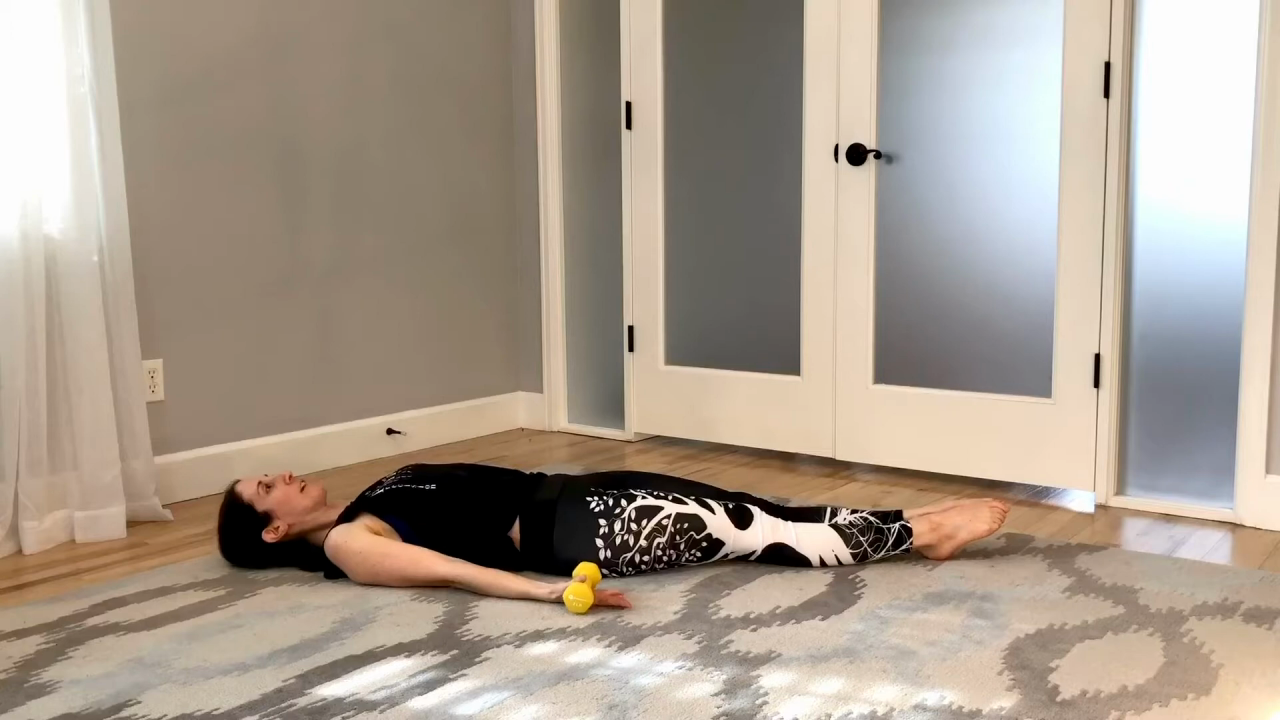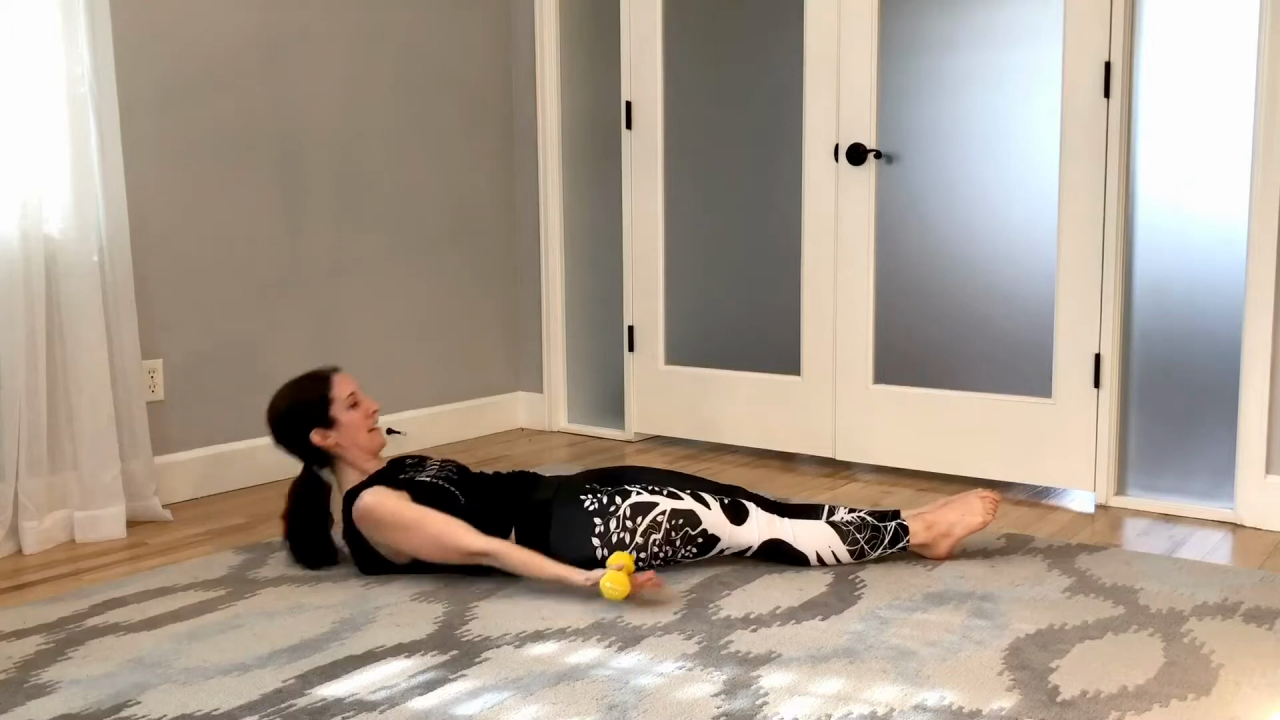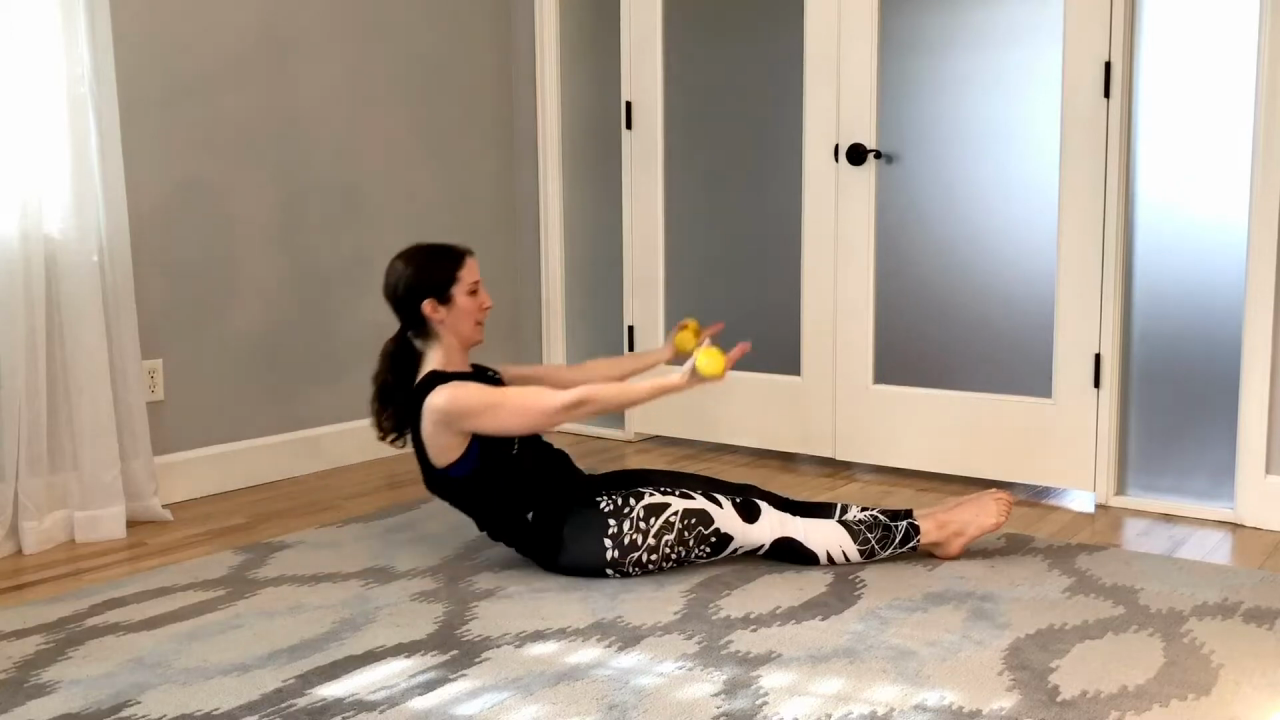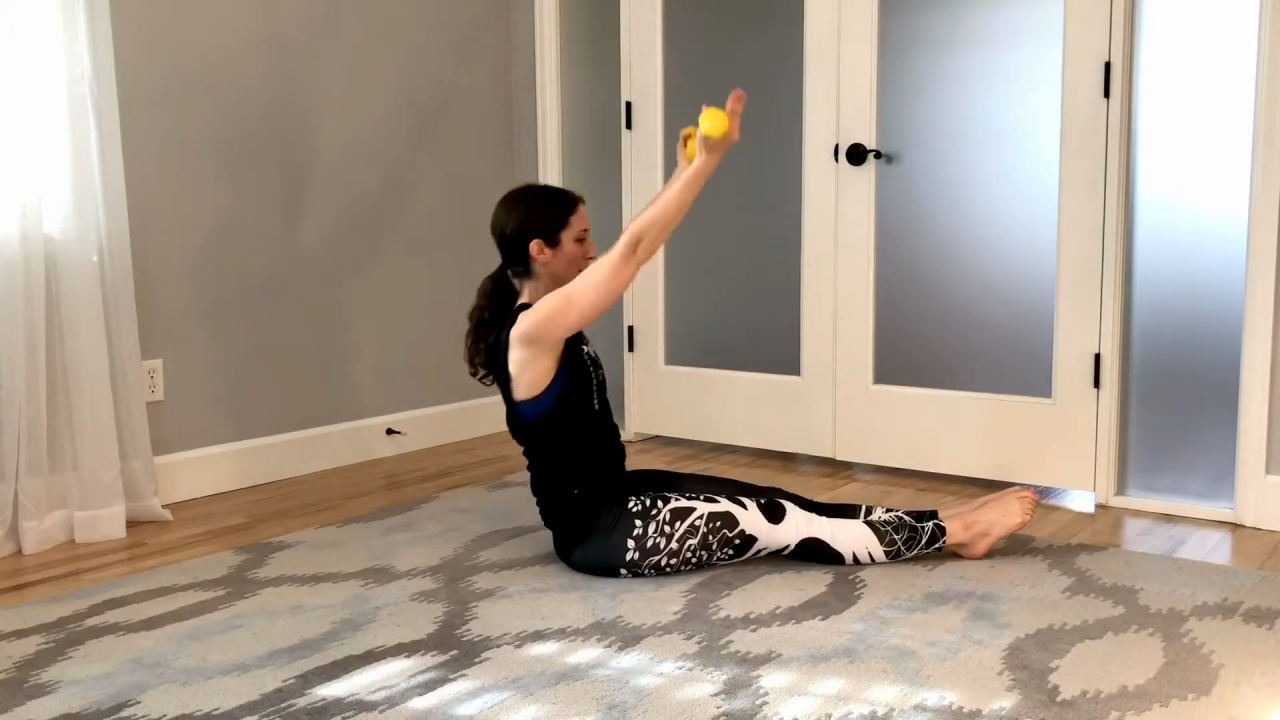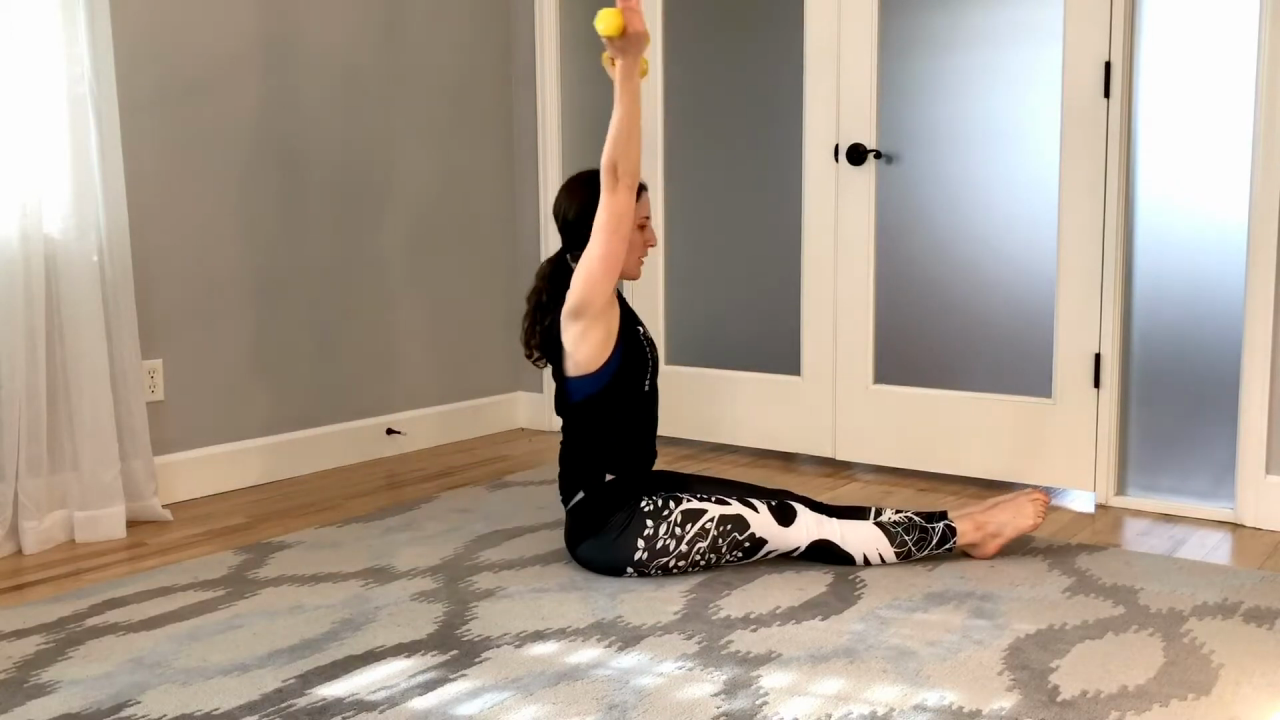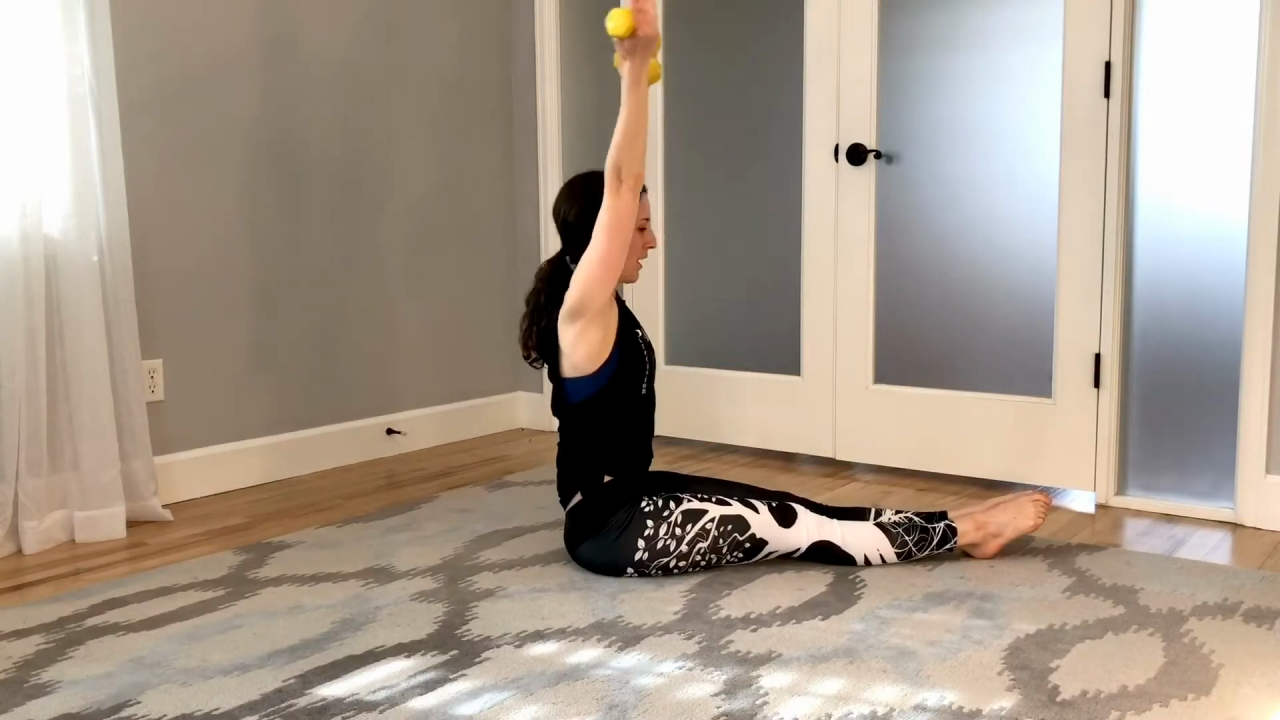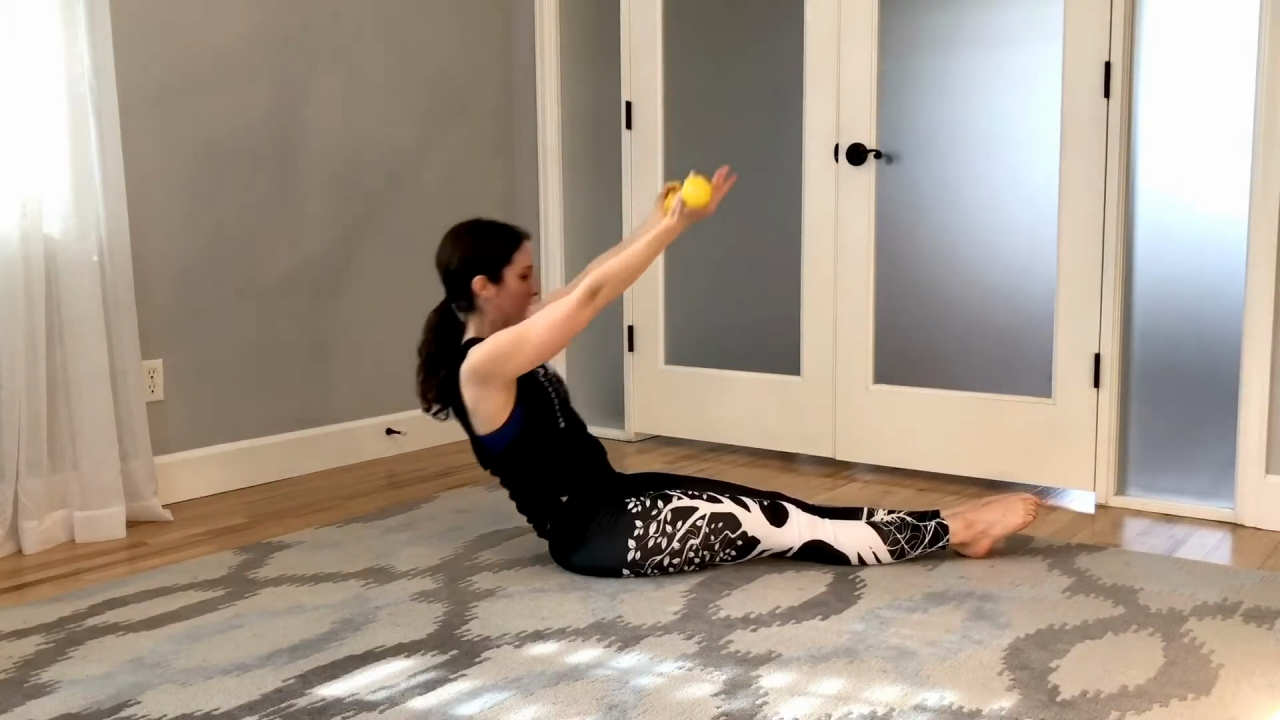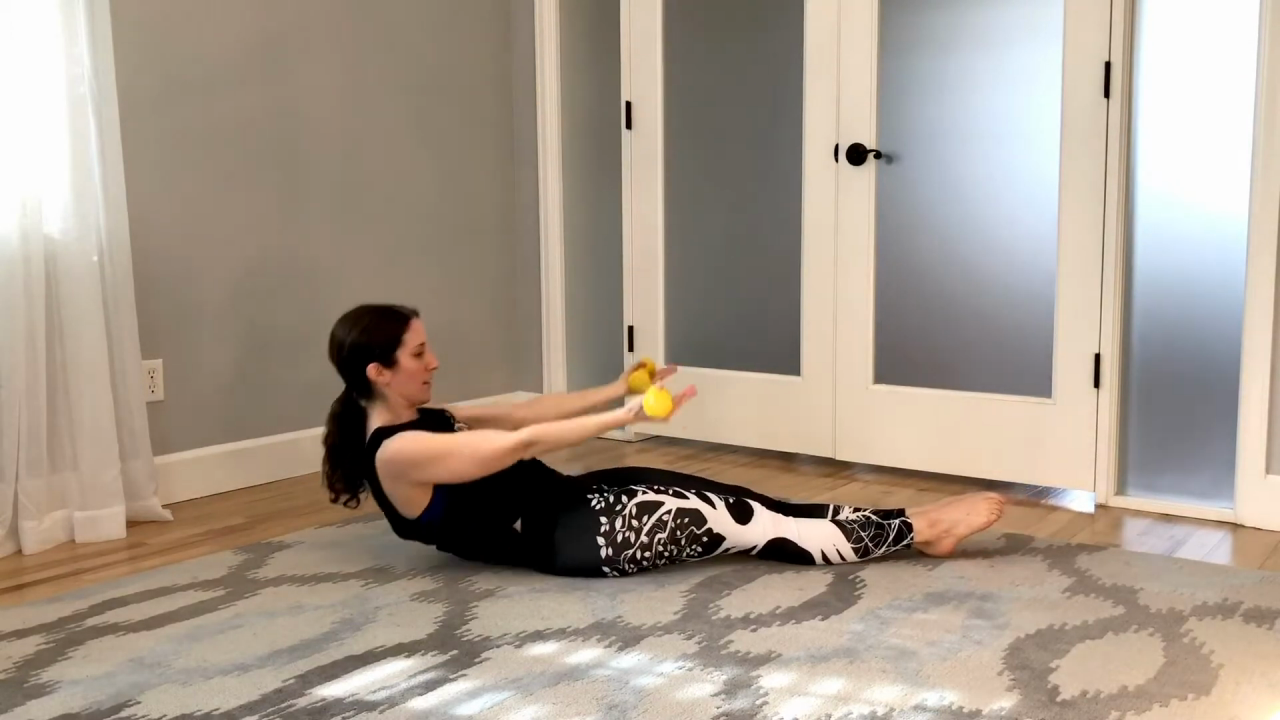
dt=0.4s
person 1, frame 1
left shoulder: (368, 506)
right shoulder: (345, 544)
right elbow: (448, 569)
right wrist: (551, 588)
left hip: (563, 497)
right hip: (567, 530)
left knee: (747, 507)
right knee: (747, 531)
left ankle: (908, 521)
right ankle: (914, 533)
person 1, frame 2
left shoulder: (391, 473)
right shoulder: (369, 507)
right elbow: (480, 547)
right wrist: (584, 578)
left hip: (562, 504)
right hip: (563, 531)
left knee: (730, 506)
right knee: (741, 528)
left ankle: (896, 526)
right ankle: (909, 528)
person 1, frame 3
left shoulder: (469, 376)
right shoulder: (445, 402)
left elbow: (561, 380)
right elbow: (575, 401)
left wrist: (657, 356)
right wrist: (677, 379)
left hip: (582, 503)
right hip: (572, 537)
left knee: (748, 502)
right knee: (749, 525)
left ankle: (917, 525)
right ankle: (924, 531)
person 1, frame 4
left shoulder: (542, 313)
right shoulder: (533, 329)
left elbow: (628, 251)
right elbow: (630, 252)
left wrist: (691, 163)
right wrist: (704, 162)
left hip: (614, 505)
right hip: (596, 531)
left knee: (776, 508)
right knee: (780, 525)
left ankle: (938, 525)
right ankle: (948, 531)
person 1, frame 5
left shoulder: (599, 306)
right shoulder: (586, 305)
left elbow: (616, 189)
right elbow: (616, 188)
left wrist: (626, 74)
right wrist: (627, 71)
left hip: (631, 500)
right hip: (611, 527)
left knee: (794, 510)
right knee: (788, 527)
left ankle: (954, 525)
right ankle: (962, 532)
person 1, frame 6
left shoulder: (596, 307)
right shoulder: (584, 306)
left elbow: (621, 199)
right elbow: (616, 193)
left wrist: (636, 74)
right wrist: (635, 73)
left hip: (631, 499)
right hip: (610, 526)
left knee: (794, 513)
right knee: (785, 528)
left ankle: (954, 524)
right ankle: (963, 534)
person 1, frame 7
left shoulder: (500, 341)
right shoulder: (484, 363)
left elbow: (585, 286)
right elbow: (589, 296)
left wrist: (659, 223)
right wrist: (678, 221)
left hip: (610, 501)
right hip: (594, 533)
left knee: (769, 509)
right knee: (771, 524)
left ankle: (949, 524)
right ankle: (951, 531)
person 1, frame 8
left shoulder: (418, 422)
right shoulder: (396, 454)
left elbow: (523, 414)
right elbow: (520, 442)
left wrist: (616, 391)
right wrist: (632, 411)
left hip: (575, 500)
right hip: (569, 535)
left knee: (746, 504)
right knee: (741, 524)
left ankle: (907, 524)
right ankle: (913, 530)
